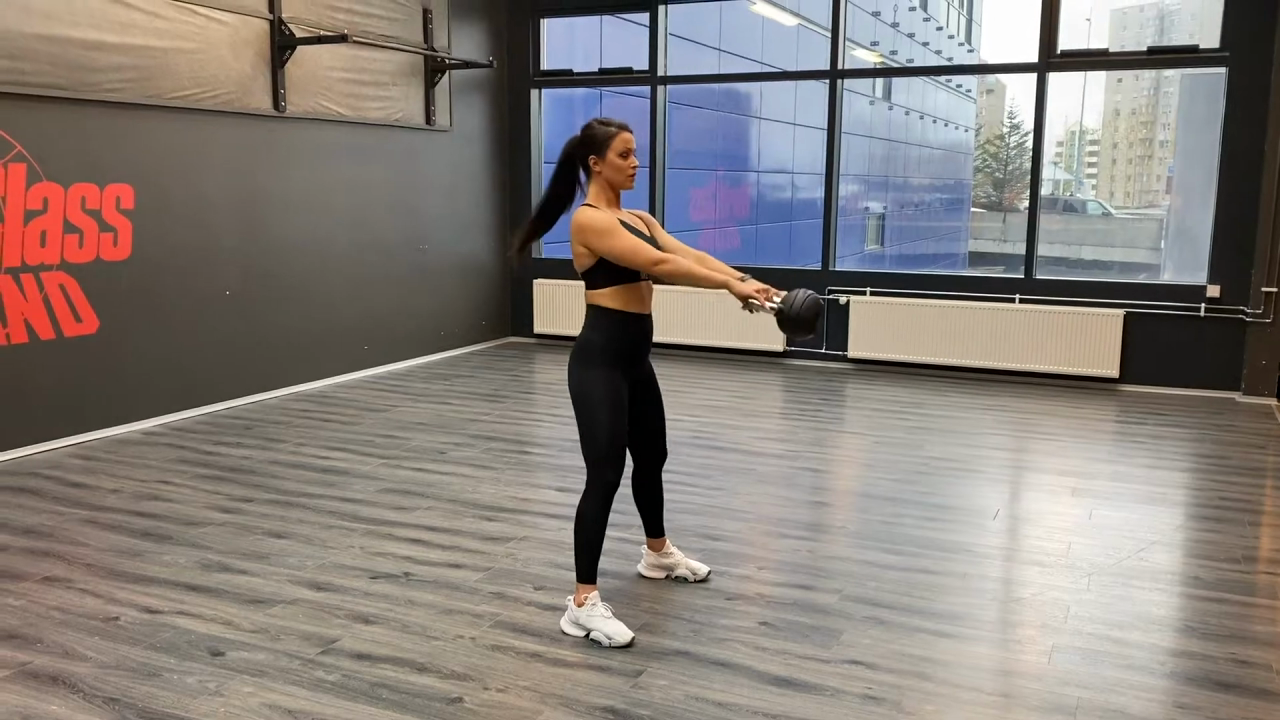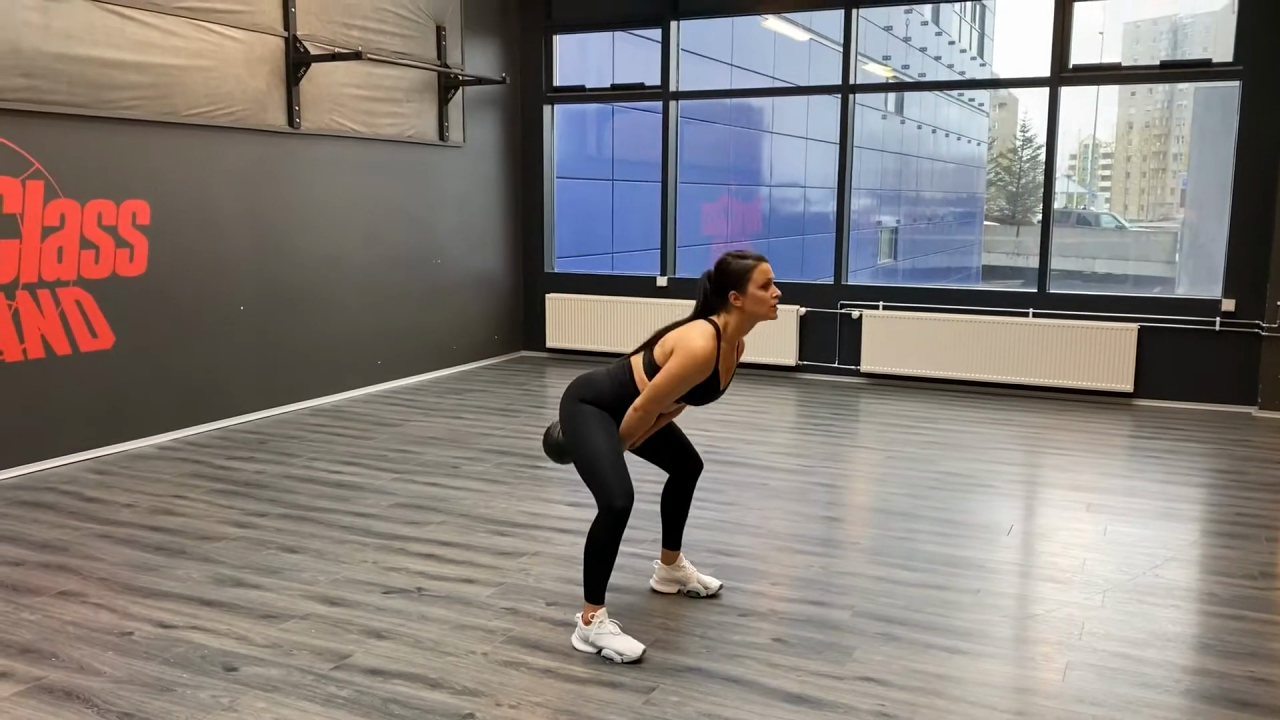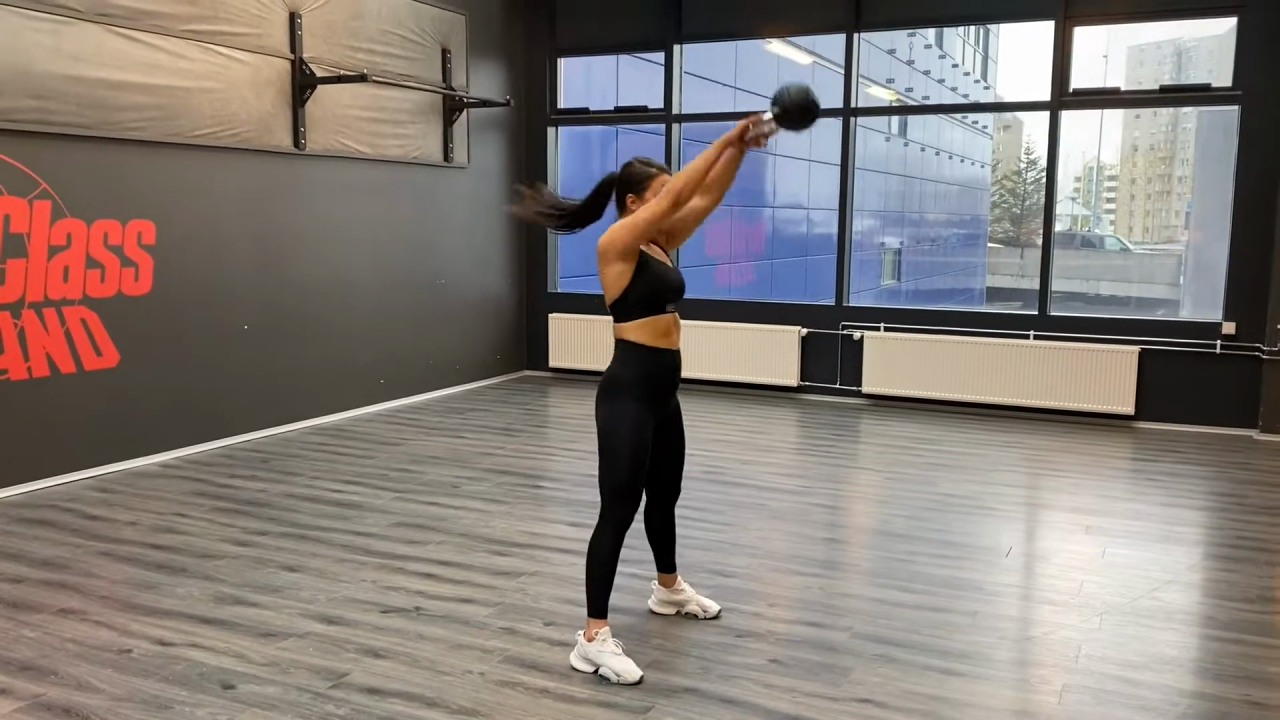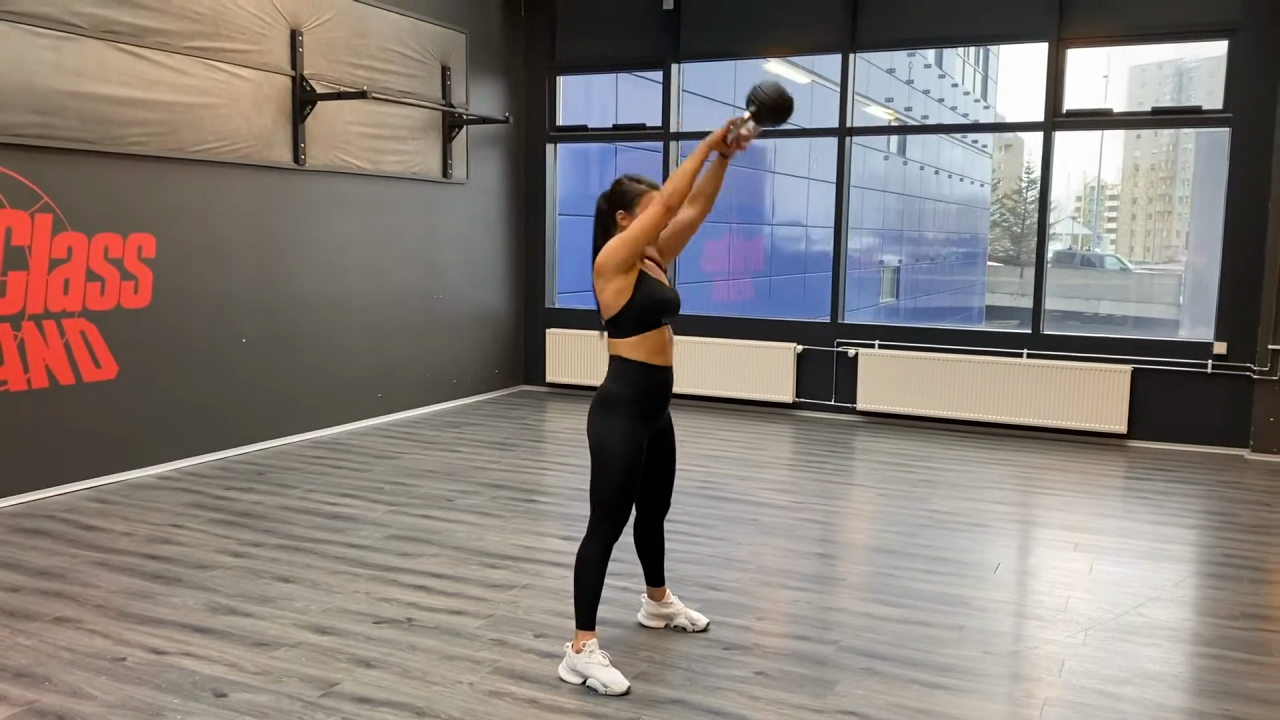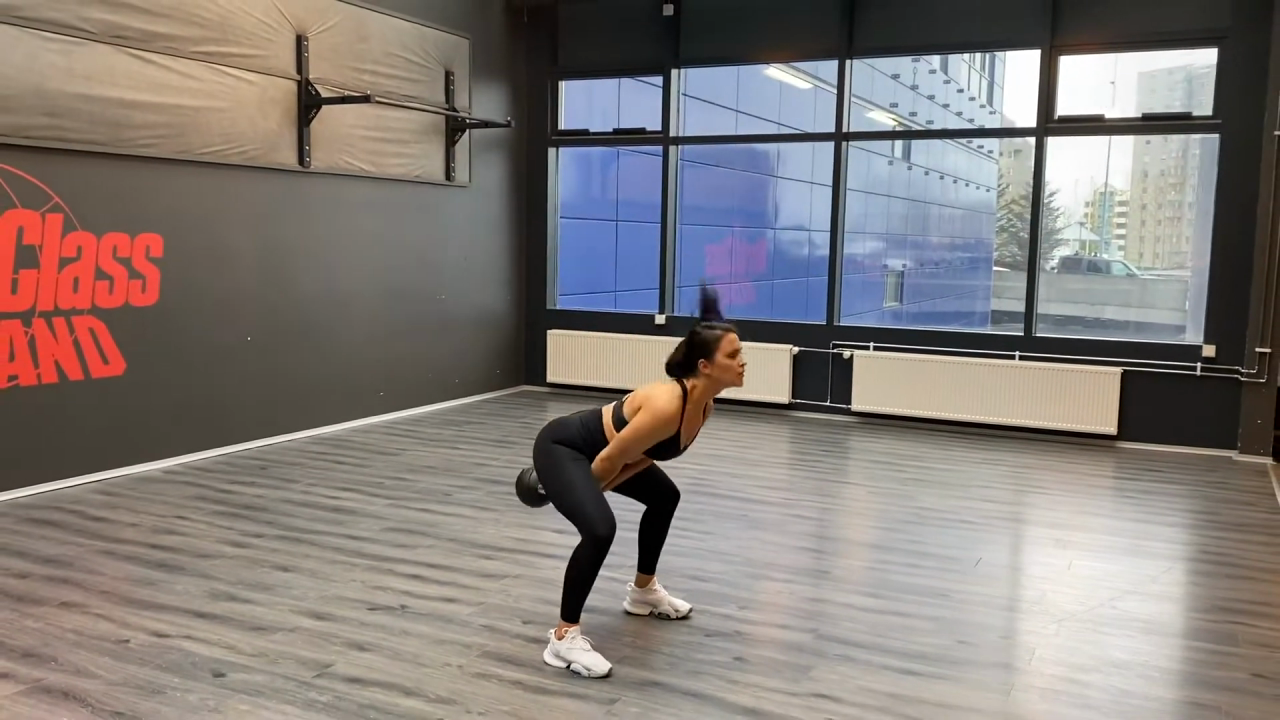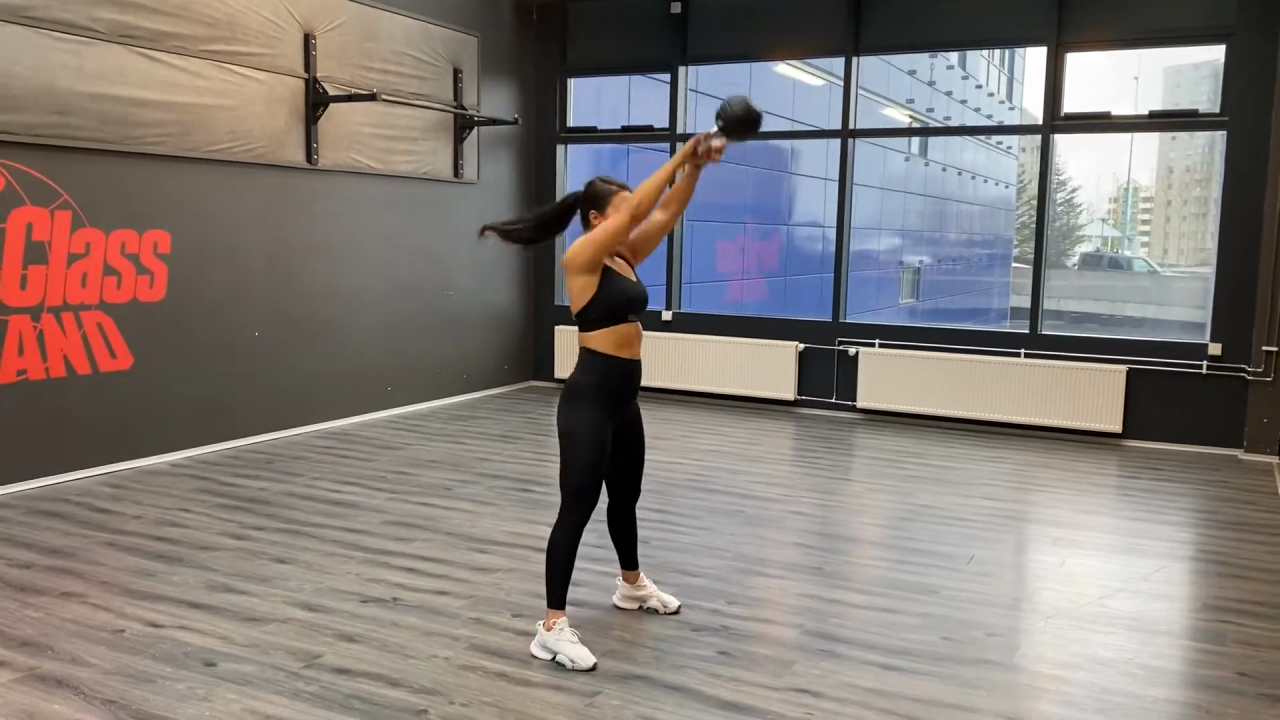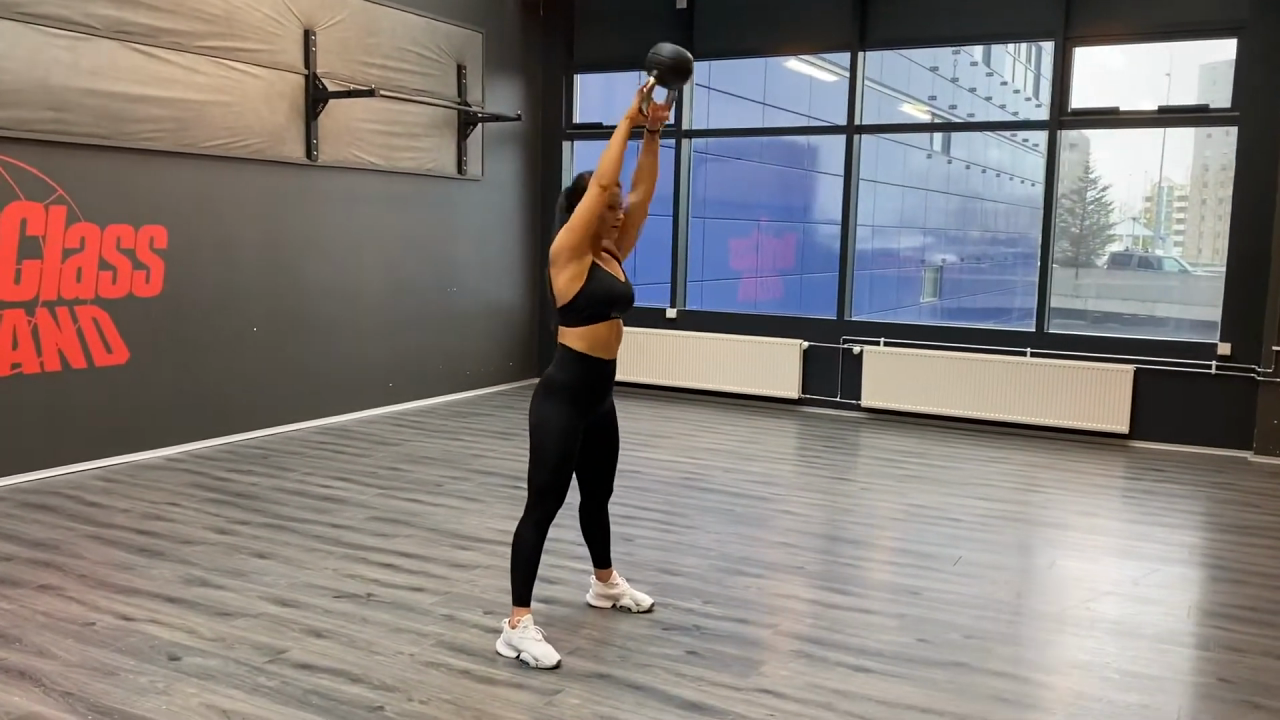
dt=0.7s
person 1, frame 1
left shoulder: (639, 217)
right shoulder: (589, 219)
left elbow: (687, 256)
right elbow: (656, 263)
left wrist: (743, 282)
right wrist: (736, 288)
left hip: (635, 358)
right hip: (599, 360)
left knee: (652, 457)
right knee: (605, 475)
left ankle: (658, 553)
right ankle: (582, 604)
person 1, frame 2
left shoulder: (734, 343)
right shoulder: (700, 345)
left elbow: (676, 404)
right elbow: (645, 407)
left wrist: (619, 448)
right wrist: (613, 450)
left hip: (630, 407)
right hip: (590, 404)
left knee: (687, 466)
right knee: (617, 501)
left ankle: (670, 567)
right ankle: (592, 621)
person 1, frame 3
left shoulder: (657, 244)
right shoulder: (615, 243)
left elbow: (704, 199)
right elbow: (670, 196)
left wrist: (740, 150)
right wrist: (726, 141)
left hip: (662, 390)
right hip: (627, 394)
left knee: (664, 495)
right knee: (619, 510)
left ankle: (667, 589)
right ankle: (592, 639)
person 1, frame 4
left shoulder: (651, 259)
right shoulder: (613, 260)
left elbow: (694, 208)
right elbow: (663, 204)
left wrist: (722, 156)
right wrist: (705, 146)
left hip: (653, 407)
right hip: (620, 410)
left knee: (653, 512)
right knee: (606, 524)
left ankle: (658, 602)
right ankle: (581, 650)
person 1, frame 5
left shoulder: (699, 405)
right shoulder: (669, 405)
left elbow: (642, 456)
right elbow: (613, 456)
left wrist: (597, 489)
right wrist: (586, 491)
left hip: (596, 451)
right hip: (561, 446)
left knee: (665, 497)
right knee: (599, 527)
left ankle: (643, 590)
right ankle: (564, 637)
person 1, frame 6
left shoulder: (623, 258)
right shoulder: (582, 258)
left elbow: (665, 215)
right elbow: (632, 213)
left wrist: (692, 166)
right wrist: (682, 158)
left hip: (624, 395)
right hip: (589, 399)
left knee: (625, 497)
right knee: (578, 508)
left ankle: (631, 585)
right ankle: (551, 627)
person 1, frame 7
left shoulder: (608, 257)
right shoulder: (567, 252)
left elbow: (640, 198)
right elbow: (601, 187)
left wrist: (651, 135)
right wrist: (627, 122)
left hip: (599, 394)
right hip: (561, 396)
left knee: (598, 492)
right knee: (545, 505)
left ankle: (604, 585)
right ankle: (517, 624)
